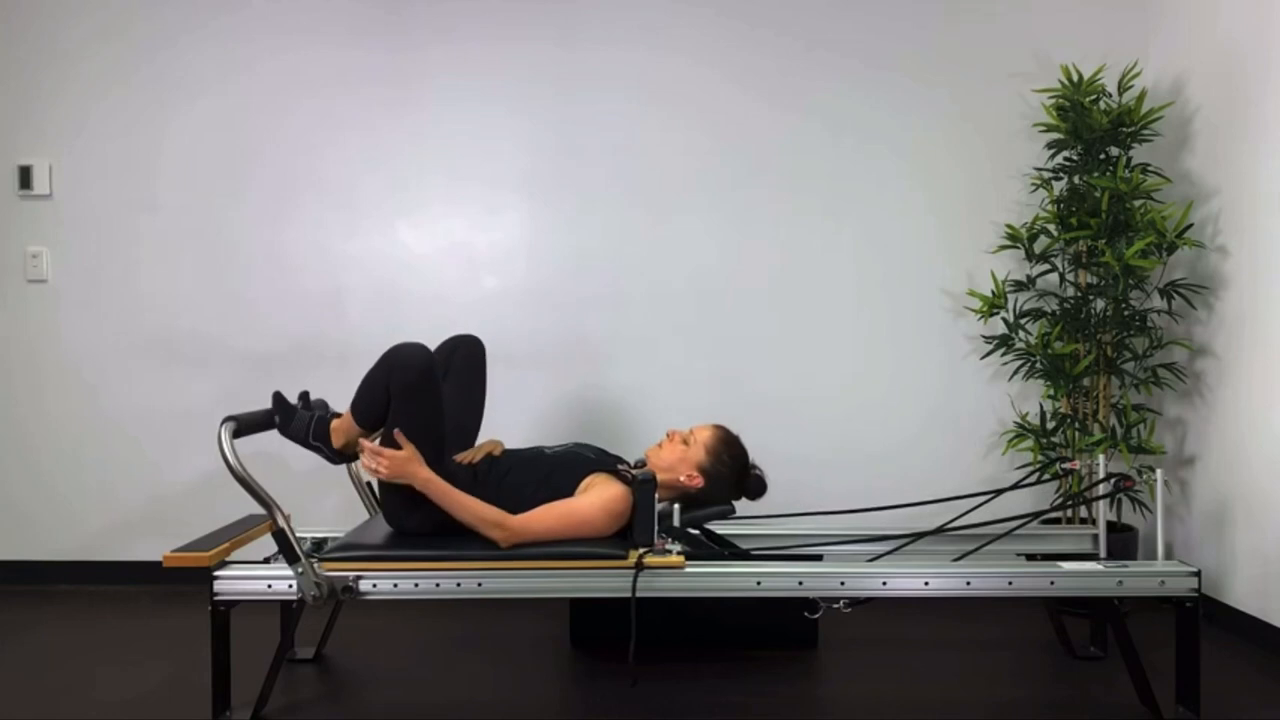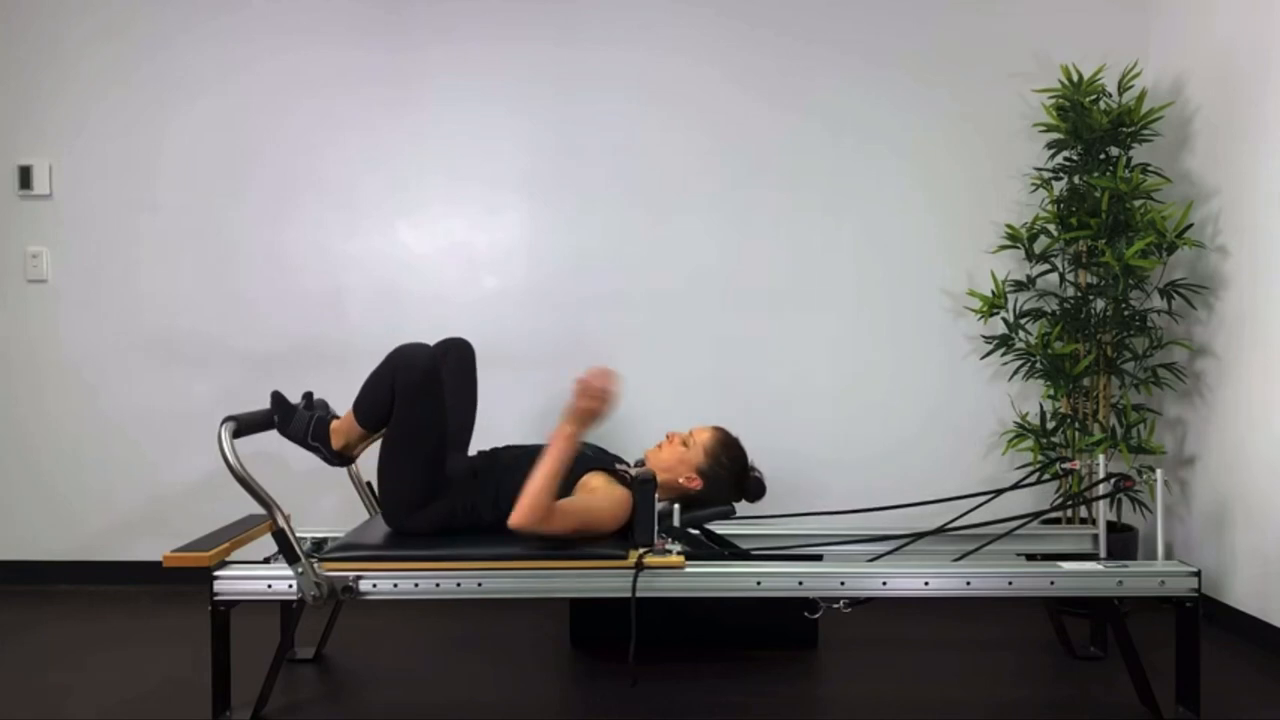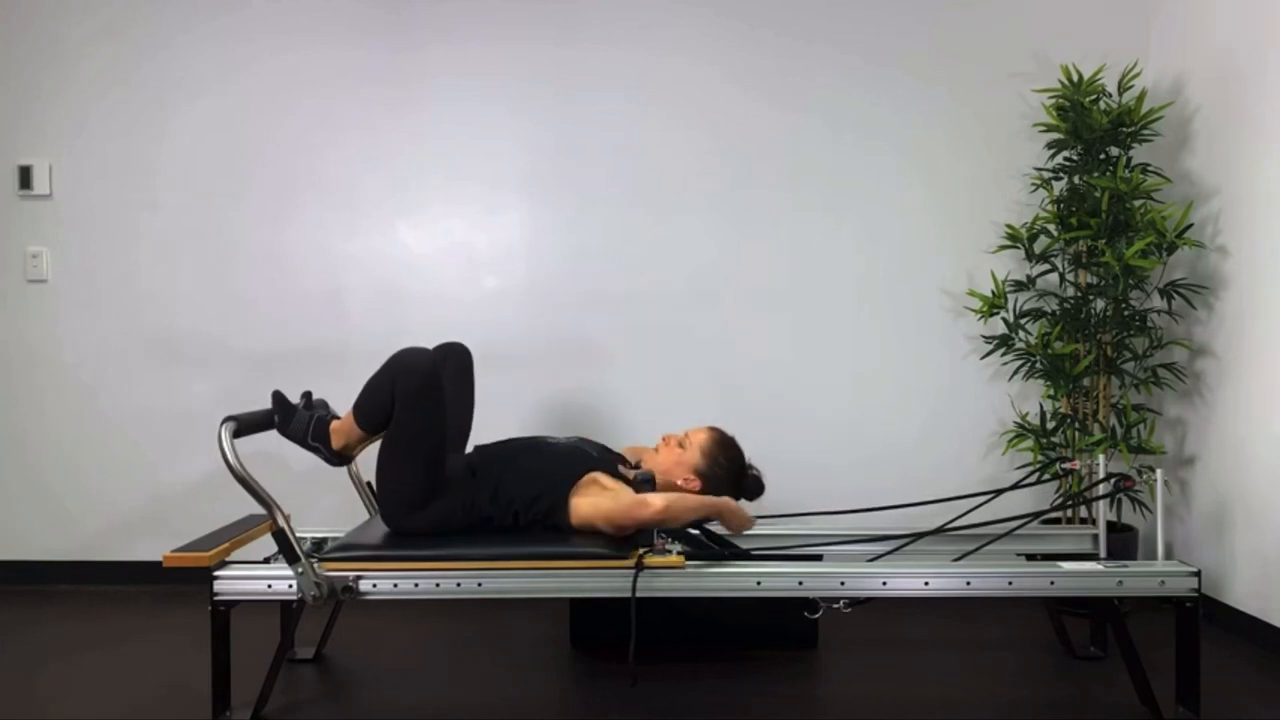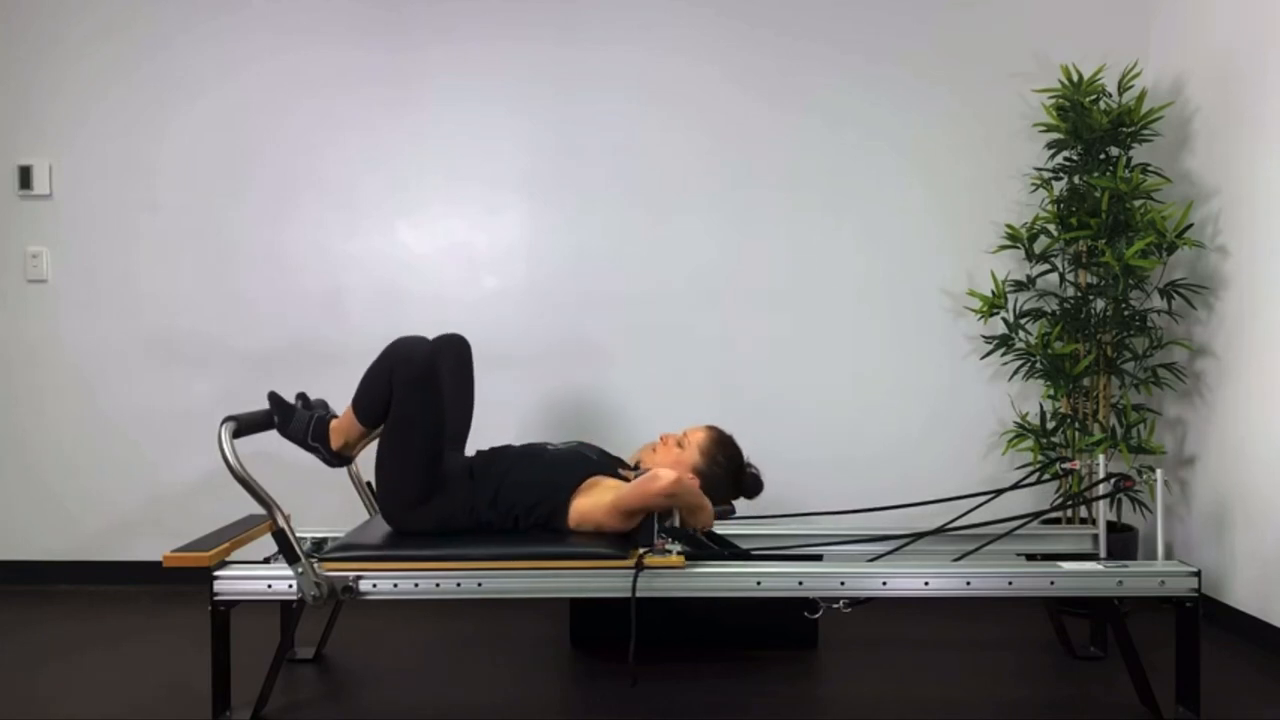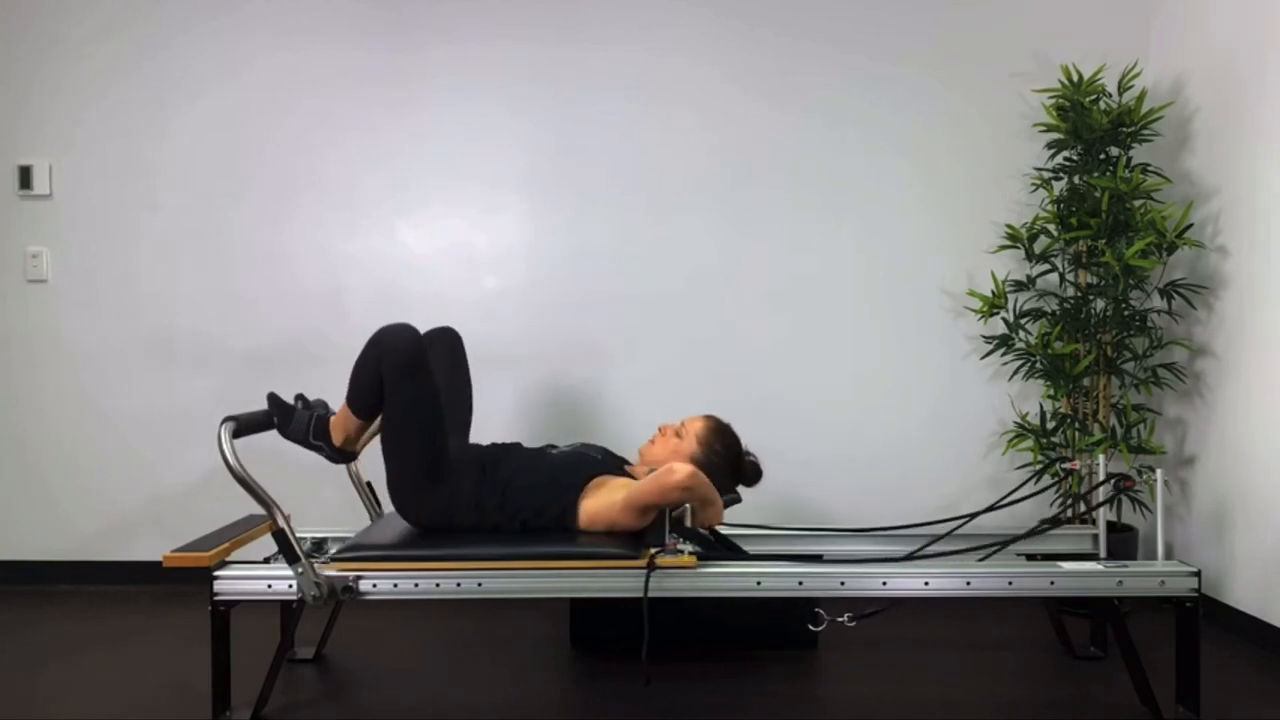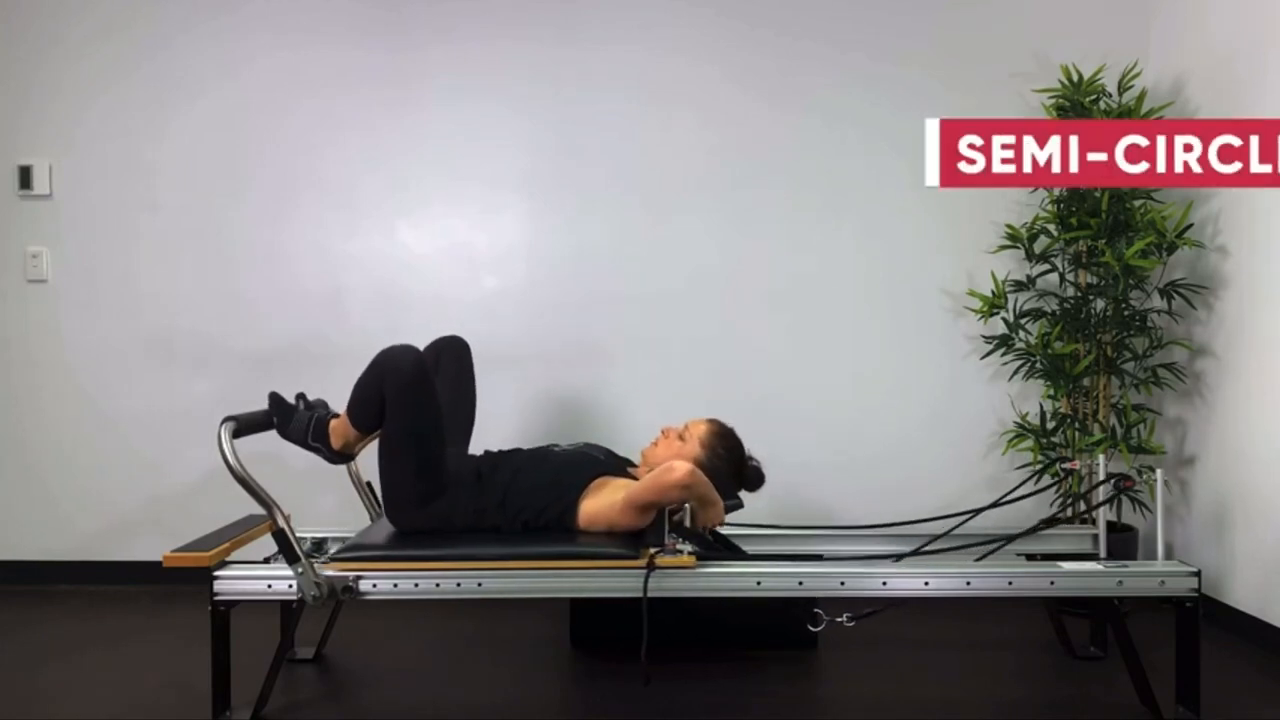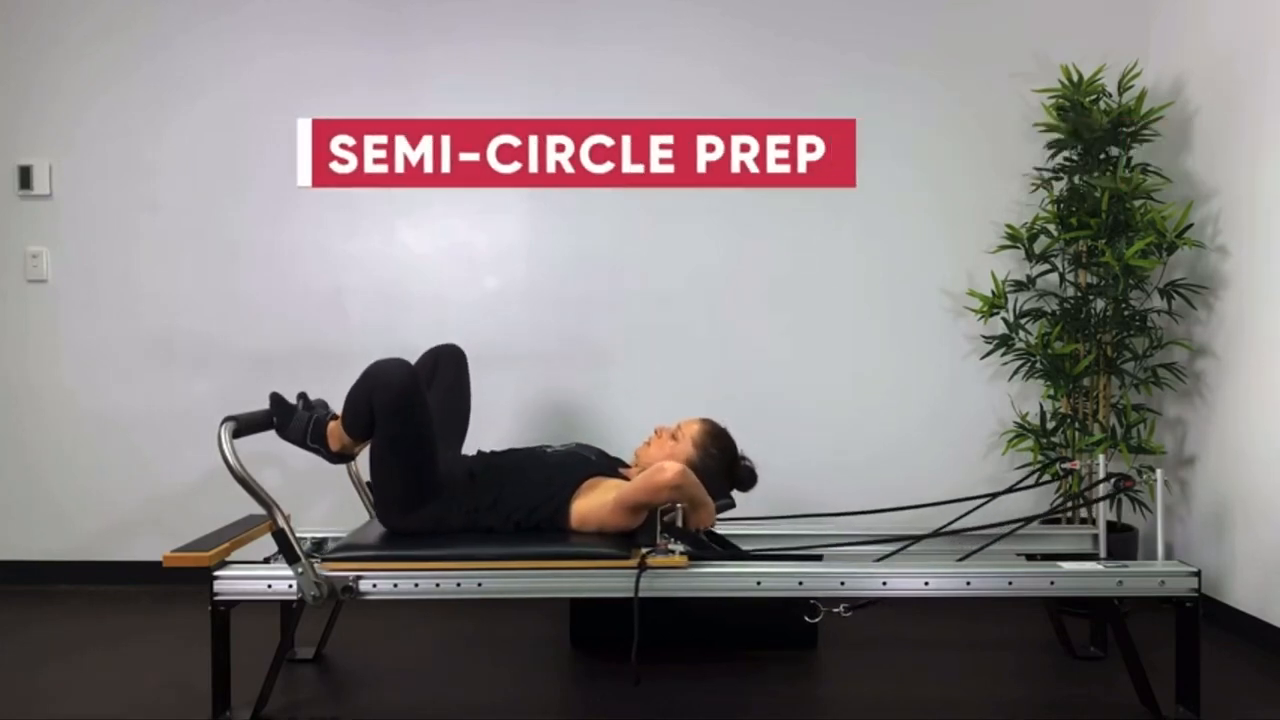
dt=0.4s
person 1, frame 1
left shoulder: (617, 502)
right shoulder: (627, 478)
left elbow: (508, 530)
left wrist: (421, 477)
right wrist: (498, 450)
left hip: (424, 506)
right hip: (454, 478)
left knee: (410, 360)
right knee: (464, 347)
left ankle: (338, 438)
right ankle: (344, 430)
person 1, frame 2
left shoulder: (615, 505)
right shoulder: (623, 475)
left elbow: (526, 518)
left wrist: (572, 426)
right wrist: (581, 426)
left hip: (424, 507)
right hip: (455, 480)
left knee: (415, 361)
right knee: (453, 351)
left ankle: (333, 438)
right ankle: (344, 430)
person 1, frame 3
left shoulder: (620, 501)
right shoulder: (627, 477)
left elbow: (652, 507)
right elbow: (634, 453)
left wrist: (719, 505)
left hip: (422, 506)
right hip: (453, 478)
left knee: (415, 366)
right knee: (451, 356)
left ankle: (333, 438)
right ankle: (342, 429)
person 1, frame 4
left shoulder: (621, 508)
right shoulder: (625, 476)
left elbow: (665, 483)
left wrist: (697, 510)
left hip: (423, 504)
right hip: (453, 480)
left knee: (412, 355)
right knee: (449, 347)
left ankle: (333, 438)
right ankle: (343, 428)
person 1, frame 5
left shoulder: (629, 506)
right shoulder: (629, 476)
left elbow: (680, 478)
left wrist: (708, 507)
left hip: (435, 495)
right hip: (460, 473)
left knee: (398, 341)
right knee: (439, 340)
left ankle: (335, 436)
right ankle: (343, 428)
person 1, frame 6
left shoulder: (629, 506)
right shoulder: (630, 476)
left elbow: (678, 476)
left wrist: (709, 507)
left hip: (430, 503)
right hip: (455, 480)
left knee: (402, 363)
right knee: (450, 349)
left ankle: (332, 439)
right ankle: (344, 428)
person 1, frame 7
left shoulder: (622, 505)
right shoulder: (623, 478)
left elbow: (669, 477)
left wrist: (701, 508)
left hip: (424, 507)
right hip: (450, 481)
left knee: (394, 377)
right knee: (446, 358)
left ankle: (331, 439)
right ankle: (341, 428)
